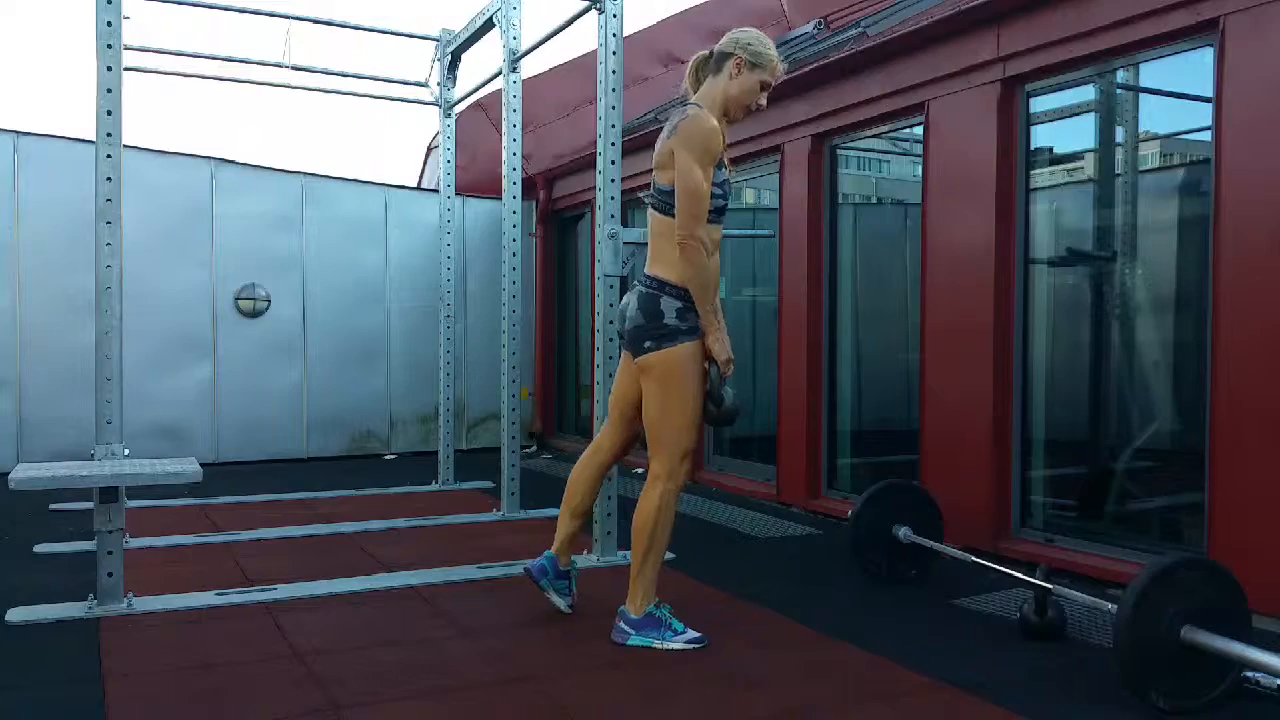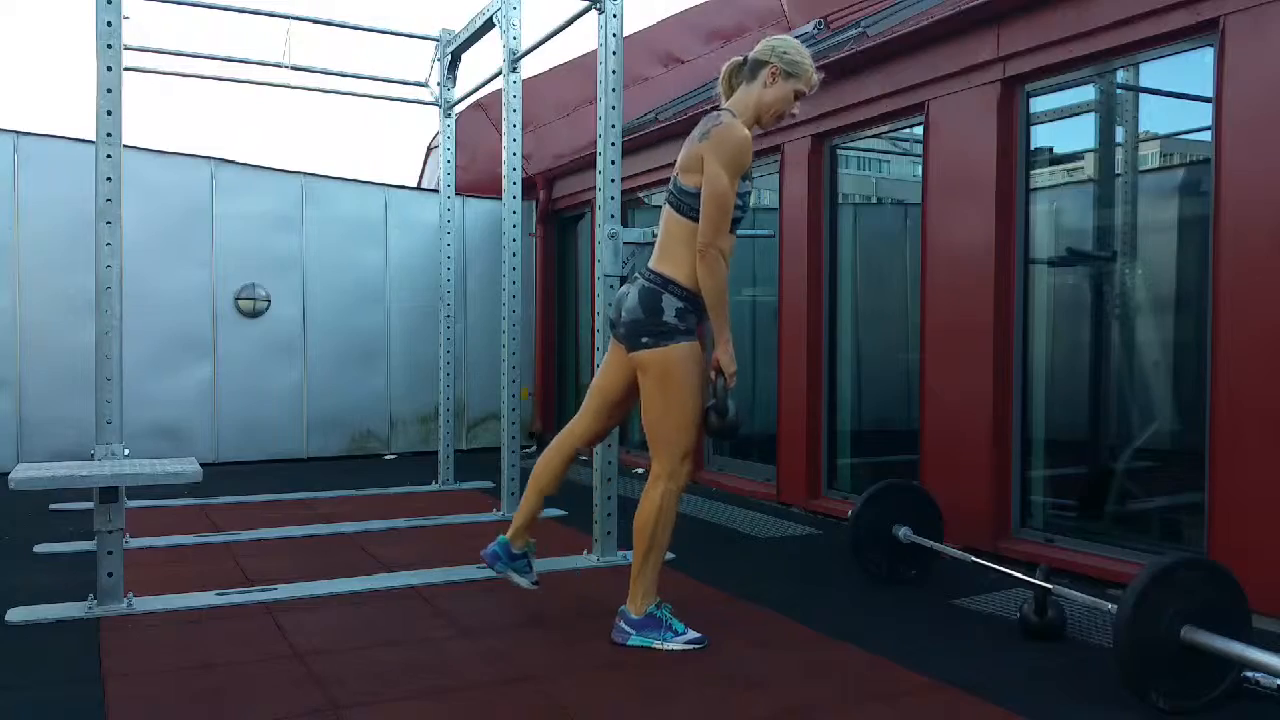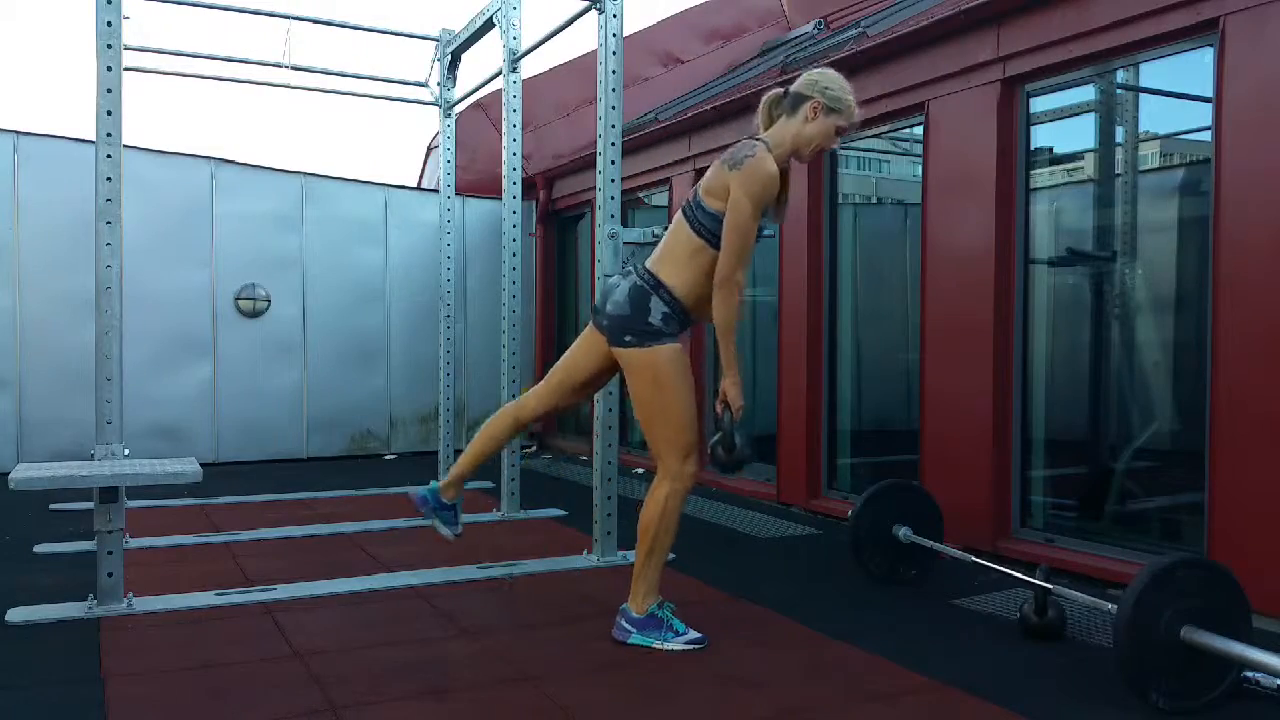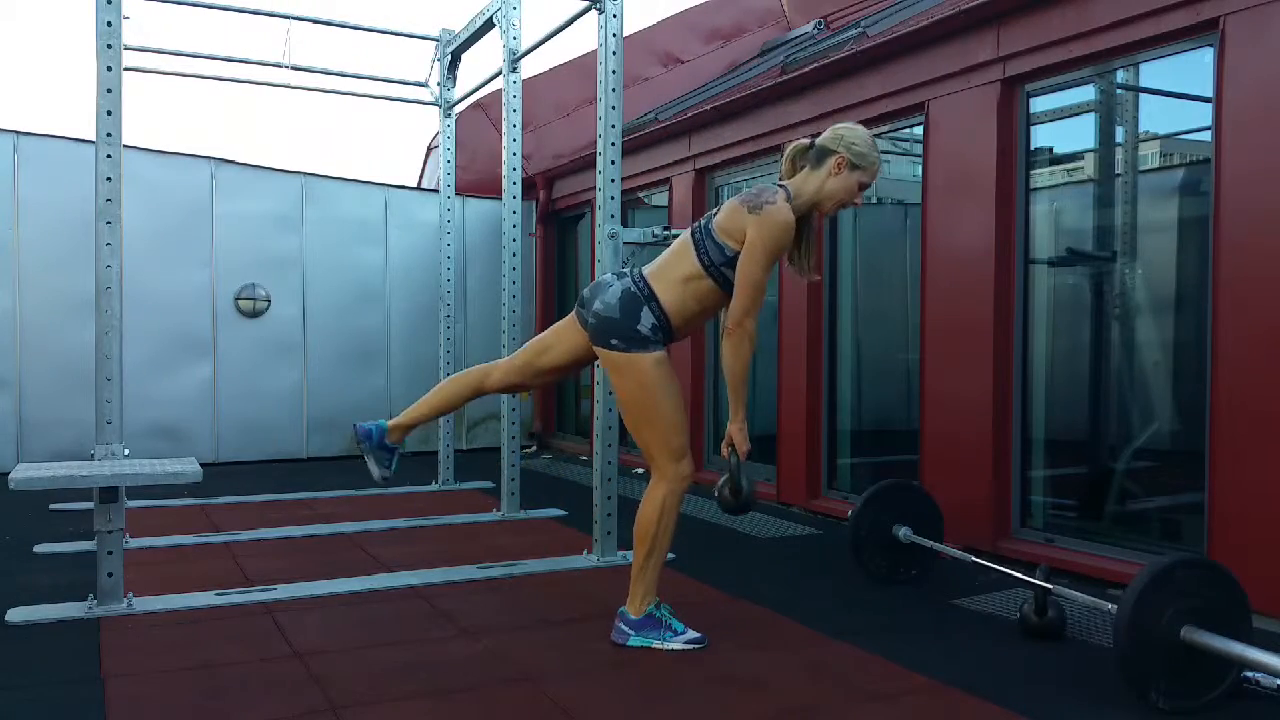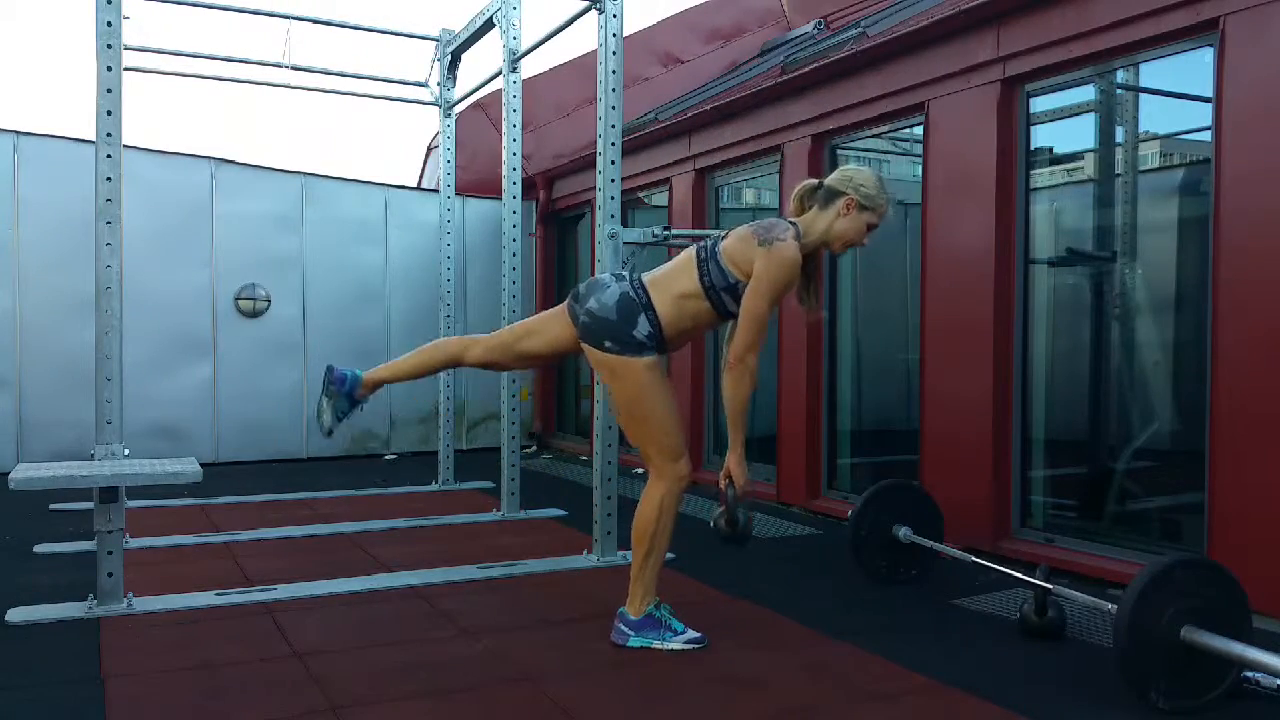
dt=0.3s
person 1, frame 1
left shoulder: (690, 125)
right shoulder: (699, 125)
right elbow: (691, 241)
left wrist: (707, 324)
right wrist: (715, 330)
left hip: (651, 306)
right hip: (668, 312)
left knee: (611, 443)
right knee: (670, 469)
left ankle: (555, 561)
right ankle: (638, 615)
person 1, frame 2
left shoulder: (716, 129)
right shoulder: (731, 133)
right elbow: (710, 249)
left wrist: (711, 336)
right wrist: (723, 341)
left hip: (645, 302)
right hip: (666, 312)
left knee: (585, 427)
right knee: (672, 469)
left ankle: (514, 542)
right ankle: (639, 615)
person 1, frame 3
left shoulder: (756, 159)
right shoulder: (761, 167)
left elbow: (719, 275)
right elbow: (726, 282)
left wrist: (726, 370)
right wrist: (730, 375)
left hip: (631, 299)
right hip: (649, 315)
left knee: (538, 402)
right knee: (679, 468)
left ankle: (445, 491)
right ankle: (639, 614)
person 1, frame 4
left shoulder: (773, 204)
right shoulder: (778, 214)
left elbow: (732, 315)
right elbow: (739, 326)
left wrist: (735, 413)
right wrist: (738, 419)
left hip: (616, 300)
right hip: (634, 322)
left knee: (503, 373)
right knee: (673, 470)
left ankle: (389, 433)
right ankle: (637, 615)
person 1, frame 5
left shoulder: (780, 241)
right shoulder: (785, 251)
left elbow: (735, 354)
right elbow: (740, 361)
left wrist: (733, 442)
right wrist: (736, 451)
left hip: (606, 301)
right hip: (623, 324)
left knee: (476, 350)
right knee: (671, 470)
left ankle: (356, 382)
right ankle: (637, 616)
